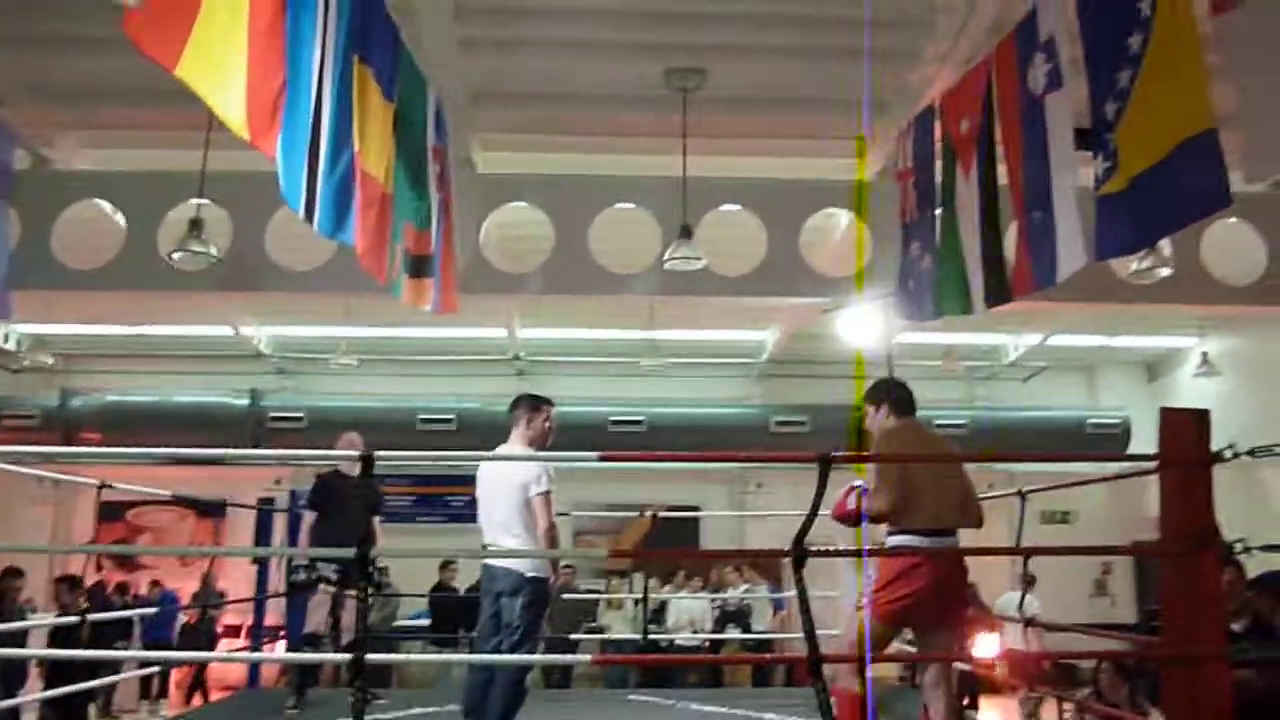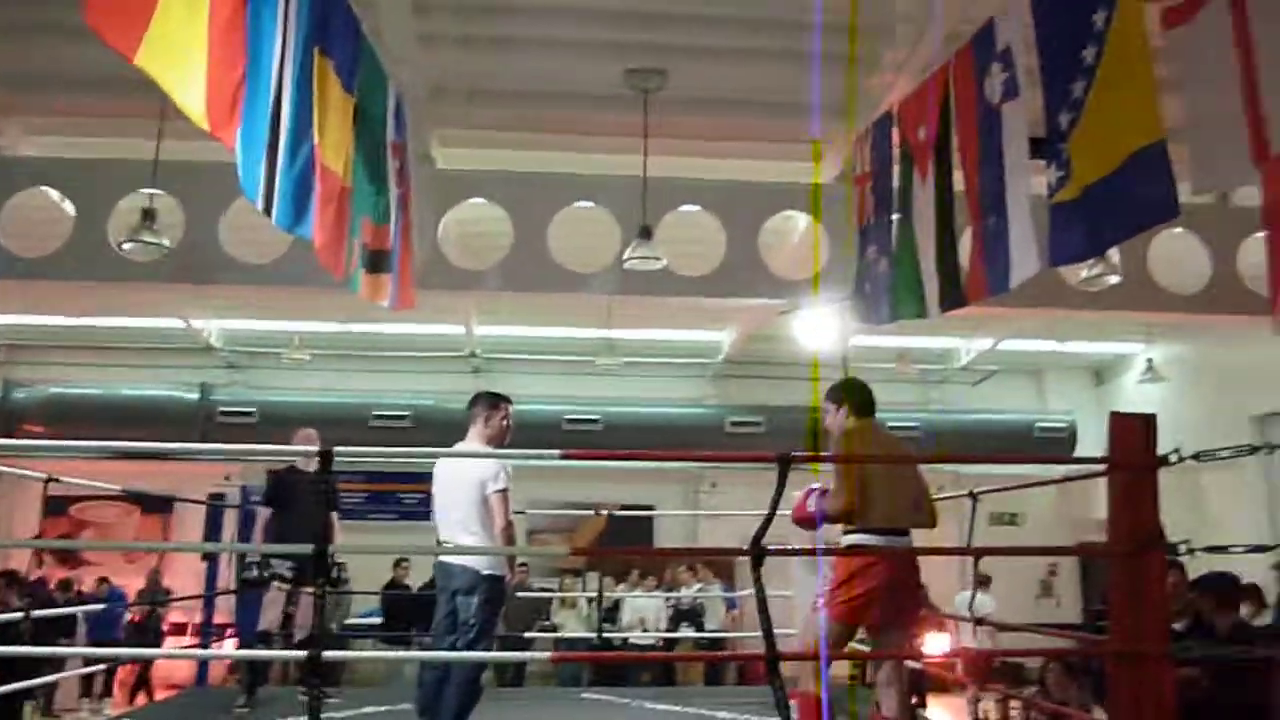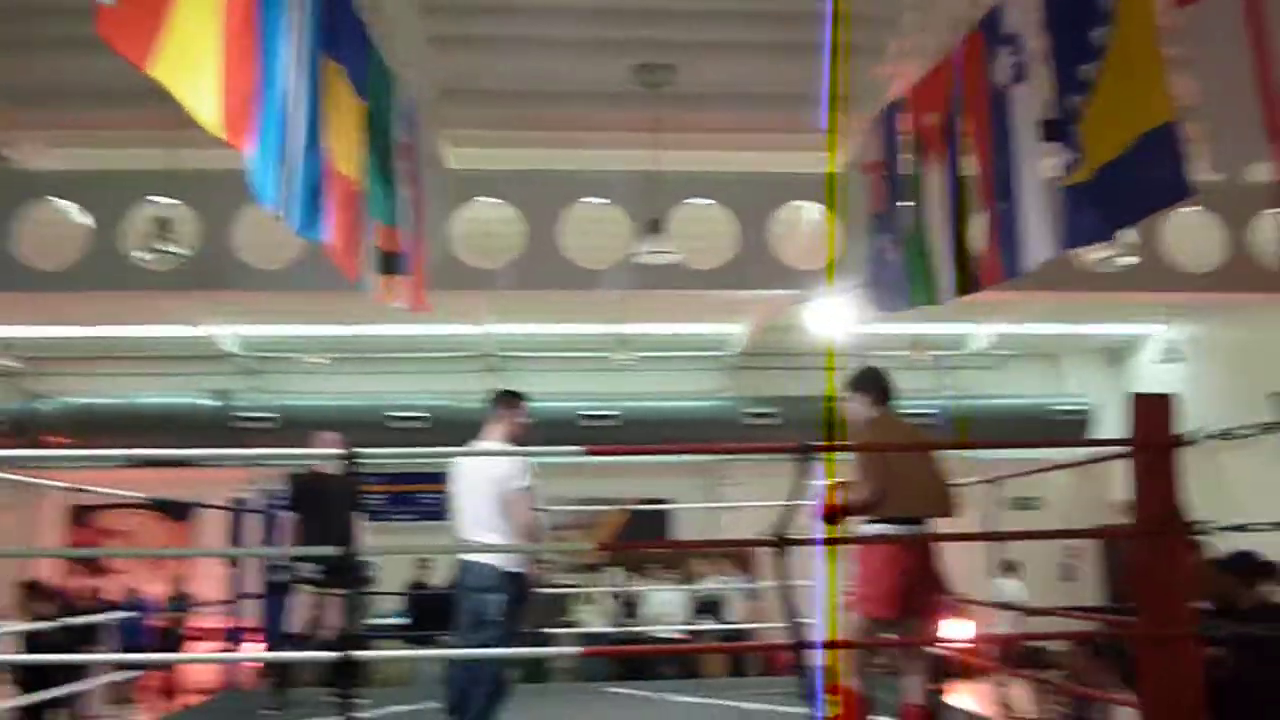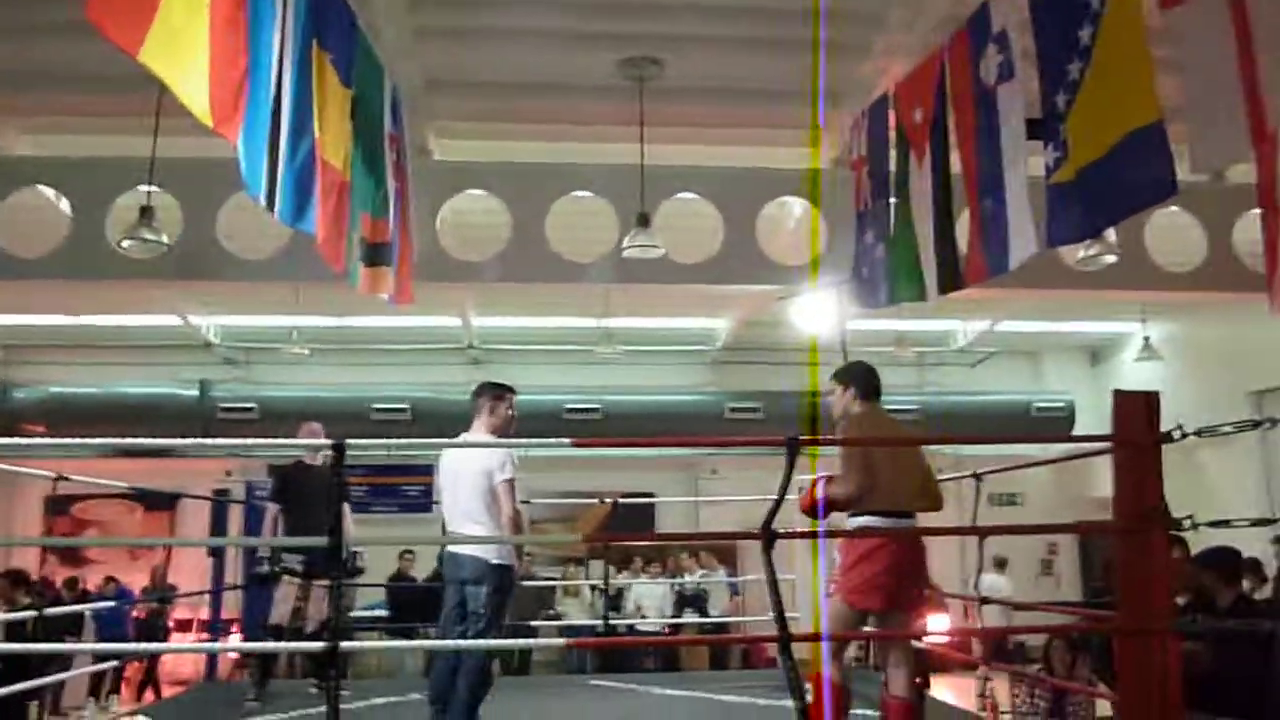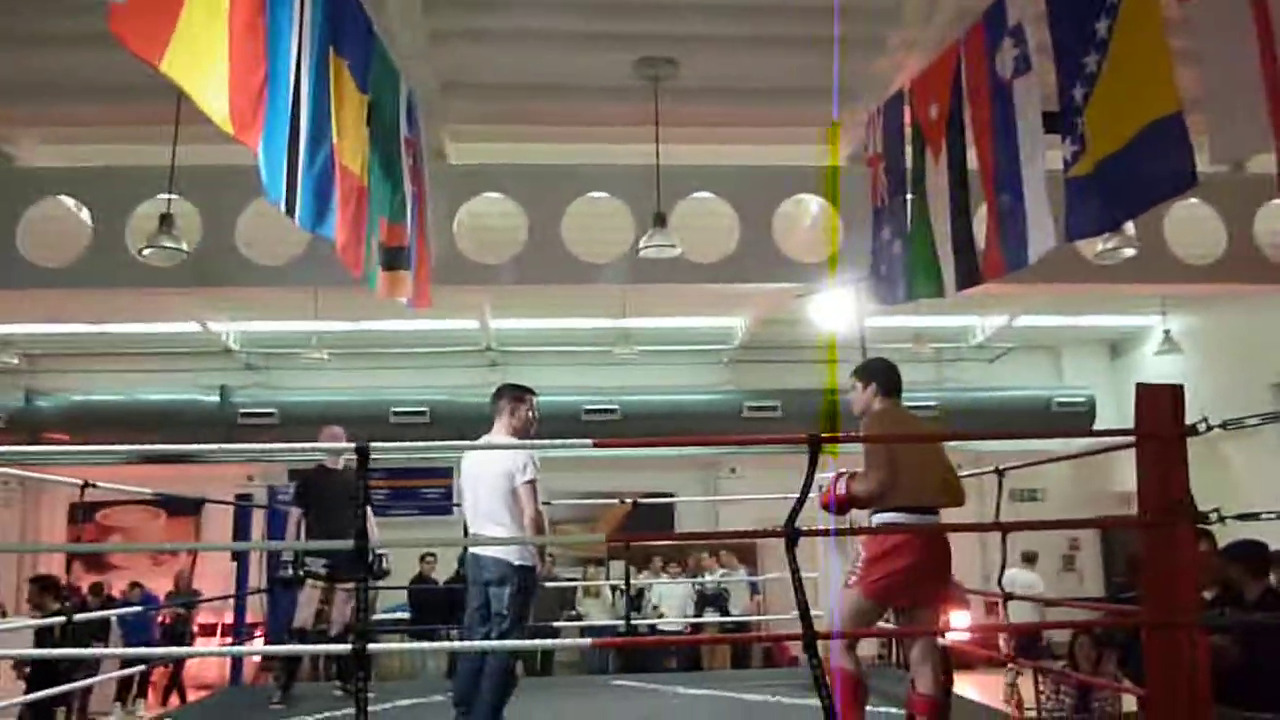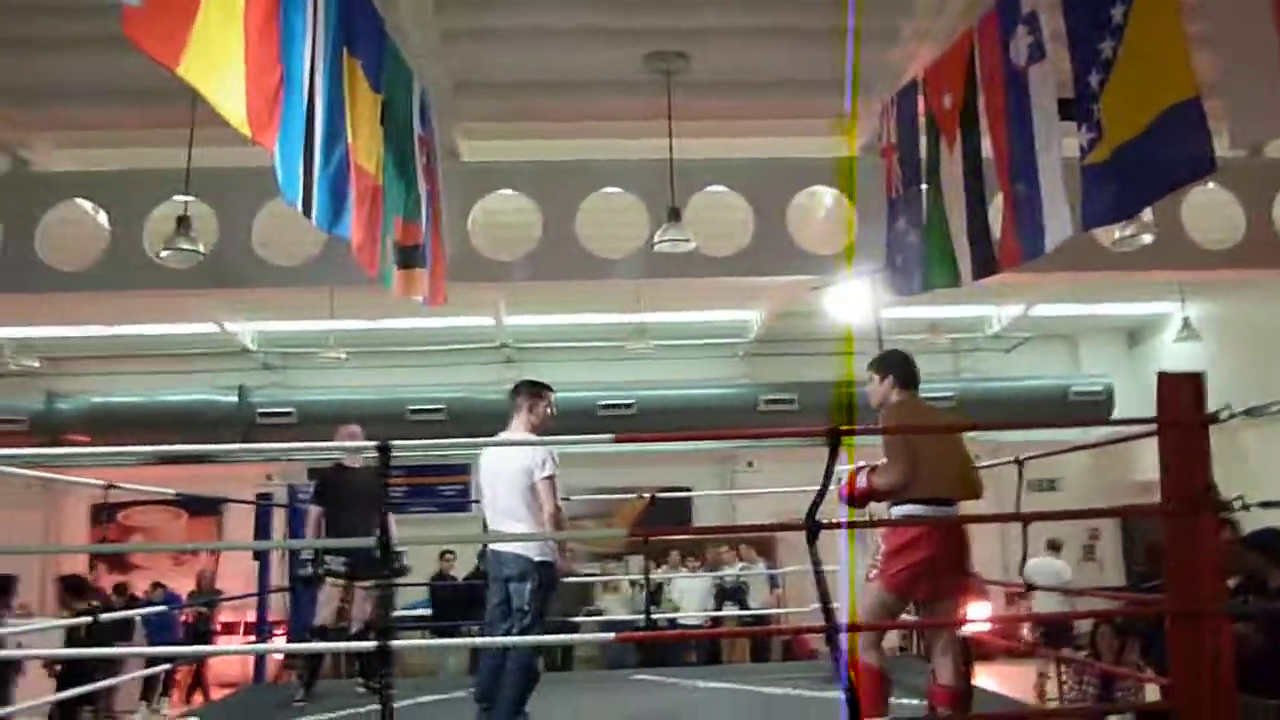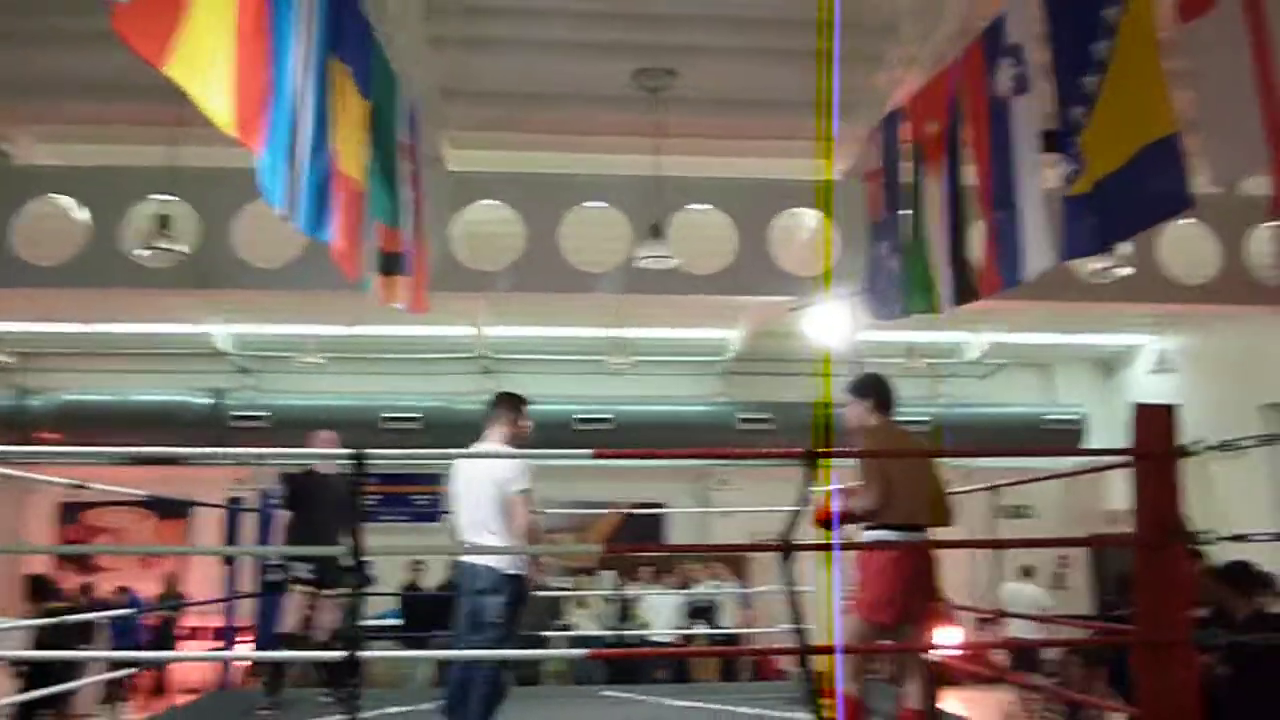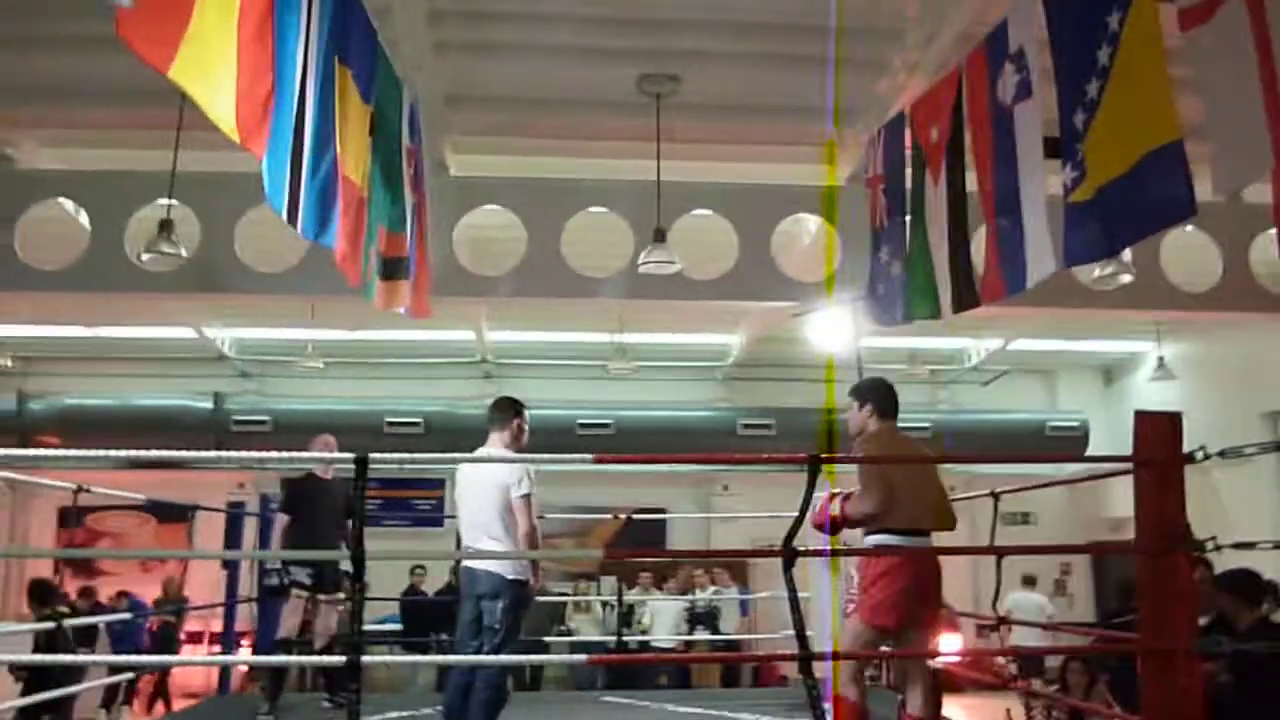
dt=0.1s
person 1, frame 1
left shoulder: (889, 439)
right shoulder: (945, 447)
left elbow: (886, 502)
right elbow: (973, 516)
left wrist: (857, 503)
left hip: (909, 562)
right hip: (947, 563)
left knee: (847, 663)
right knee: (937, 680)
person 1, frame 2
left shoulder: (848, 438)
right shoulder: (900, 449)
left elbow: (844, 501)
right elbow: (928, 517)
left wrist: (816, 505)
left hip: (863, 560)
right hip: (901, 562)
left knee: (807, 666)
right knee: (890, 677)
person 1, frame 3
left shoulder: (868, 428)
right shoulder: (916, 437)
left elbow: (867, 492)
right elbow: (944, 505)
left wrist: (840, 499)
left hip: (885, 548)
right hip: (917, 549)
left knee: (850, 661)
right knee: (913, 663)
person 1, frame 4
left shoulder: (853, 425)
right shoulder: (904, 433)
left elbow: (854, 485)
right elbow: (933, 499)
left wrist: (824, 492)
left hip: (871, 543)
right hip: (907, 544)
left knee: (827, 648)
right knee: (897, 657)
person 1, frame 5
left shoulder: (876, 421)
right shoulder: (924, 429)
left elbow: (877, 481)
right elbow: (955, 495)
left wrist: (845, 489)
left hip: (895, 539)
right hip: (931, 540)
left knee: (839, 639)
right knee: (922, 653)
person 1, frame 6
left shoulder: (894, 414)
right shoulder: (941, 419)
left elbow: (898, 475)
right elbow: (972, 486)
left wrist: (864, 483)
left hip: (914, 530)
right hip: (949, 531)
left knee: (865, 633)
right knee: (943, 642)
person 1, frame 7
left shoulder: (871, 438)
right shoulder: (916, 446)
left elbow: (873, 499)
right elbow: (942, 514)
left wrist: (840, 507)
left hip: (886, 555)
right hip: (917, 555)
left knee: (847, 664)
right knee: (911, 666)
person 1, frame 8
left shoulder: (870, 442)
right shoulder: (920, 452)
left elbow: (873, 503)
right elbow: (946, 518)
left wrist: (838, 510)
left hip: (888, 562)
right hip: (922, 563)
left knee: (845, 669)
right knee: (914, 673)
person 2, frame 1
left shoulder: (487, 464)
right shoulder: (534, 464)
right elbow: (545, 527)
right wrist: (553, 568)
left hip: (492, 567)
right hip: (526, 571)
left knee: (486, 651)
right knee: (514, 656)
person 2, frame 2
left shoulder: (444, 460)
right shoulder: (492, 462)
right elbow: (502, 525)
right wrist: (510, 566)
left hip: (447, 564)
right hip: (482, 569)
left knee: (441, 648)
right knee: (469, 654)
person 2, frame 3
left shoulder: (462, 459)
right shoulder: (512, 459)
right elbow: (524, 521)
right wrist: (534, 562)
left hip: (469, 562)
right hip: (504, 566)
left knee: (467, 646)
right knee: (494, 651)
person 2, frame 4
left shoulder: (449, 452)
right shoulder: (498, 452)
right elbow: (510, 514)
right wrist: (518, 554)
left hip: (455, 554)
right hip: (490, 558)
left knee: (451, 639)
right knee: (479, 645)
person 2, frame 5
left shoulder: (470, 454)
right shoulder: (519, 454)
right elbow: (532, 515)
right wrist: (541, 555)
left hip: (477, 556)
right hip: (512, 559)
left knee: (474, 640)
right knee: (503, 646)
person 2, frame 6
left shoulder: (489, 450)
right shoulder: (537, 449)
right elbow: (550, 510)
right wrist: (561, 551)
left hip: (497, 552)
right hip: (532, 556)
left knee: (496, 635)
right knee: (523, 641)
person 2, frame 7
left shoulder: (464, 461)
right shoulder: (513, 462)
right elbow: (524, 524)
right wrist: (532, 565)
left hip: (469, 564)
right hip: (504, 569)
left knee: (466, 648)
right knee: (492, 654)
person 2, frame 8
left shoulder: (465, 467)
right shoulder: (515, 467)
right elbow: (526, 529)
right wrist: (535, 571)
left hip: (471, 570)
right hip: (505, 574)
left knee: (466, 653)
right knee: (493, 660)
person 3, frame 1
left shoulder: (370, 486)
right shoulder: (326, 480)
left elbow: (375, 527)
right elbow: (308, 521)
right wrist: (301, 562)
left hip: (358, 564)
right hip: (327, 560)
left knee: (353, 629)
right knee: (316, 626)
right ankle: (299, 690)
person 3, frame 2
left shoulder: (326, 482)
right shoulder: (281, 477)
left elbow: (332, 522)
right elbow: (263, 518)
left hip: (314, 561)
right hip: (283, 557)
left knee: (306, 626)
right knee: (269, 624)
right ankle: (249, 689)
person 3, frame 3
left shoulder: (349, 483)
right shoulder: (305, 481)
left elbow: (355, 523)
right elbow: (290, 522)
left wrist: (361, 558)
left hip: (340, 562)
right hip: (310, 561)
left knee: (334, 627)
right knee: (299, 622)
left ankle: (340, 684)
person 3, frame 4
left shoulder: (334, 475)
right shoulder: (288, 473)
left elbow: (344, 513)
right elbow: (272, 513)
right wrist: (264, 551)
left hip: (325, 554)
right hip: (294, 552)
left knee: (317, 619)
right knee: (280, 617)
left ankle: (321, 676)
right ankle: (259, 682)
person 3, frame 5
left shoulder: (356, 479)
right shoulder: (310, 478)
left elbow: (367, 516)
right elbow: (295, 518)
left wrist: (377, 551)
right wrist: (288, 555)
left hip: (348, 557)
right hip: (316, 556)
left knee: (341, 622)
right knee: (303, 620)
left ankle: (345, 680)
right ankle: (284, 685)
person 3, frame 6
left shoulder: (373, 477)
right shoulder: (328, 476)
left elbow: (384, 514)
right elbow: (314, 517)
right wrist: (307, 554)
left hip: (366, 555)
right hip: (335, 554)
left knee: (361, 620)
right knee: (324, 618)
left ankle: (368, 676)
right ankle: (306, 683)
person 3, frame 7
left shoulder: (345, 484)
right shoulder: (300, 480)
left elbow: (354, 523)
right elbow: (285, 521)
left wrist: (361, 558)
left hip: (333, 563)
right hip: (303, 561)
left knee: (328, 628)
right knee: (290, 626)
left ankle: (335, 685)
right ankle: (272, 691)
person 3, frame 8
left shoulder: (342, 489)
right shoulder: (298, 485)
left elbow: (348, 530)
right elbow: (280, 526)
left hip: (330, 568)
right hip: (299, 566)
left knee: (326, 634)
right knee: (287, 631)
left ankle: (332, 692)
